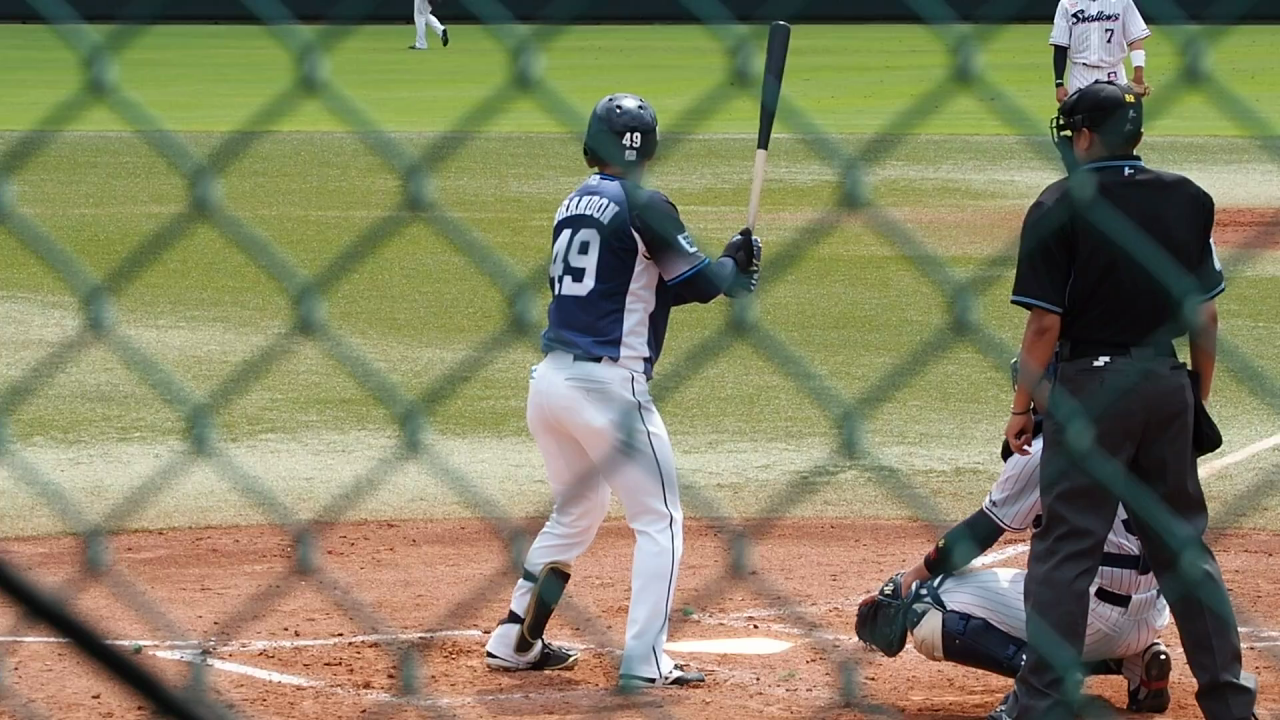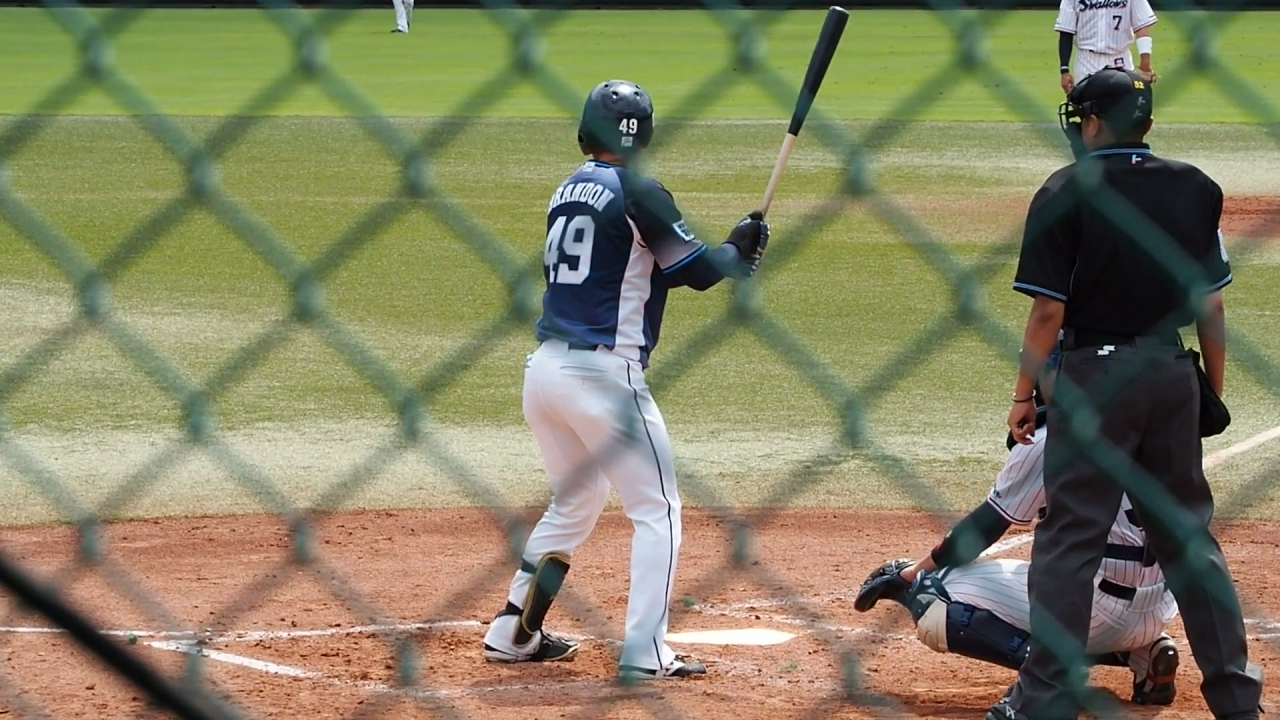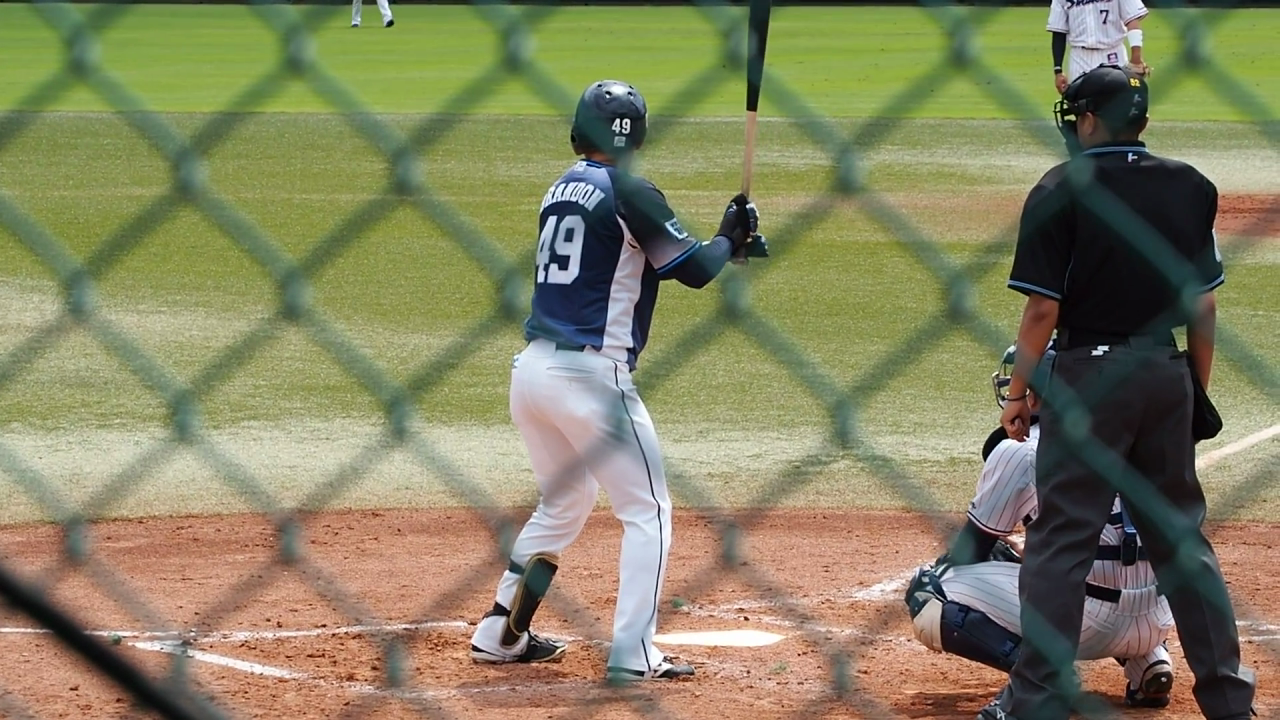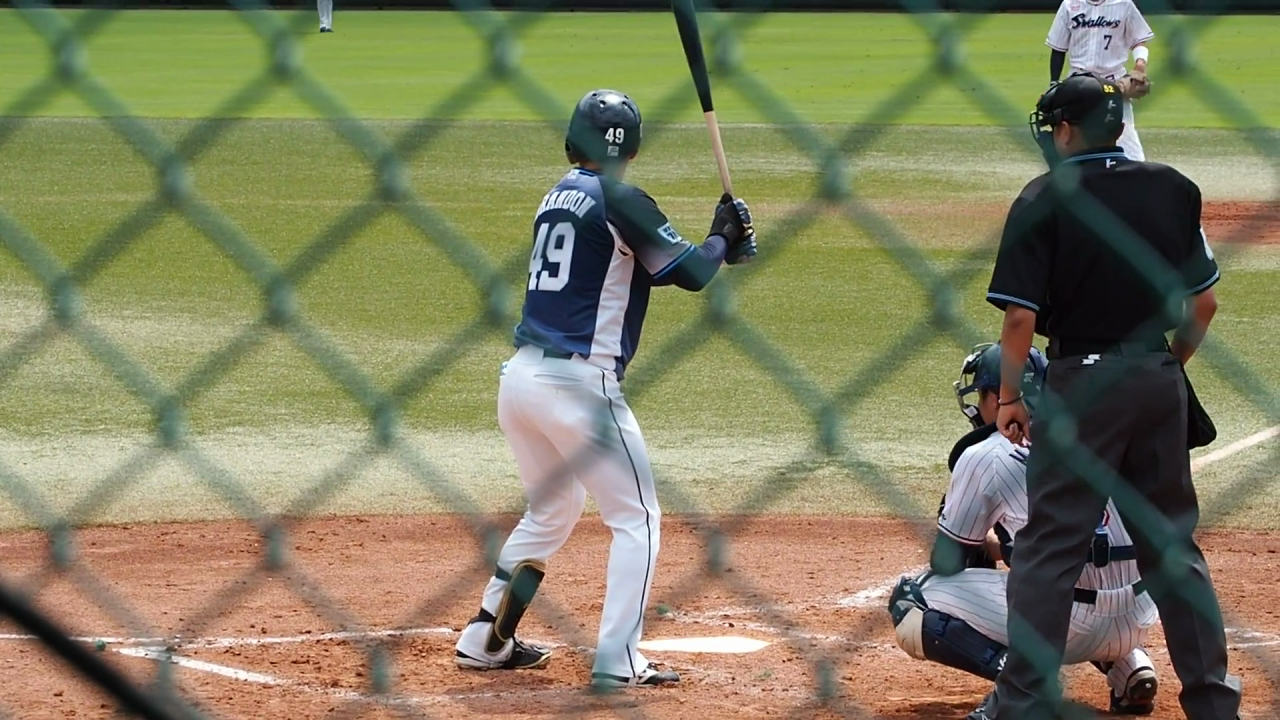
dt=0.7s
person 1, frame 1
left shoulder: (1061, 205)
right shoulder: (1188, 199)
left elbow: (1045, 322)
right elbow: (1205, 314)
left wrist: (1022, 406)
right wrist: (1198, 400)
left hip: (1092, 385)
right hip: (1167, 383)
left knee: (1065, 548)
right knee: (1182, 542)
person 1, frame 2
left shoulder: (1066, 191)
right shoulder: (1196, 187)
left elbow: (1049, 309)
right elbow: (1210, 302)
left wrist: (1023, 393)
right wrist: (1215, 389)
left hip: (1095, 375)
right hip: (1173, 372)
left knee: (1069, 538)
right knee: (1188, 532)
person 1, frame 3
left shoulder: (1062, 188)
right shoulder: (1190, 186)
left elbow: (1043, 307)
right elbow: (1203, 303)
left wrist: (1017, 391)
right wrist: (1197, 390)
left hip: (1089, 373)
right hip: (1166, 373)
left knee: (1061, 538)
right knee: (1181, 533)
person 1, frame 4
left shoulder: (1044, 199)
right shoulder: (1174, 189)
left elbow: (1021, 316)
right elbow: (1203, 303)
left wrist: (1009, 397)
left hip: (1083, 381)
right hip: (1159, 381)
left knee: (1050, 546)
right knee: (1171, 543)
person 2, frame 1
left shoulder: (574, 203)
right shoulder: (643, 205)
right elbow: (699, 285)
left wrist: (724, 270)
right wrist: (735, 262)
left hip: (550, 378)
right hip: (608, 385)
left knee: (574, 514)
right knee: (660, 521)
left ankle: (514, 641)
right ankle: (645, 662)
person 2, frame 2
left shoulder: (567, 190)
right shoulder: (638, 193)
right elbow: (699, 272)
left wrist: (725, 254)
right wrist: (739, 246)
left hip: (545, 367)
right hip: (603, 374)
left knee: (573, 504)
right knee: (658, 510)
left ankle: (512, 632)
right ankle: (644, 653)
person 2, frame 3
left shoulder: (560, 189)
right shoulder: (629, 193)
right elbow: (695, 269)
left wrist: (728, 243)
right wrist: (729, 235)
left hip: (532, 368)
right hip: (590, 374)
left knee: (561, 504)
right knee: (647, 511)
left ankle: (500, 633)
right ankle: (633, 655)
person 2, frame 4
left shoulder: (557, 196)
right shoulder: (621, 202)
right elbow: (691, 273)
left wrist: (719, 246)
right wrist: (723, 237)
left hip: (521, 375)
right hip: (577, 382)
left knee: (550, 511)
right knee: (636, 517)
left ankle: (486, 640)
right ankle: (618, 661)
person 3, frame 1
left shoulder: (1040, 452)
left elbow: (977, 535)
left wrist: (908, 581)
left hip: (1093, 616)
right hip: (1149, 619)
left knee: (925, 602)
right ankle: (1135, 661)
person 3, frame 2
left shoulder: (1048, 442)
left elbow: (983, 527)
left wrist: (913, 572)
left hip: (1102, 608)
right hip: (1157, 611)
left knee: (929, 594)
right ankle: (1143, 654)
person 3, frame 3
left shoulder: (1019, 448)
left elbow: (971, 550)
left hip: (1088, 618)
right hip: (1155, 620)
left knee: (927, 592)
right ankle: (1147, 660)
person 3, frame 4
left shoulder: (984, 455)
left elbow: (947, 564)
left hip: (1064, 624)
right hip: (1136, 623)
left knee: (911, 602)
right ankle: (1129, 666)
